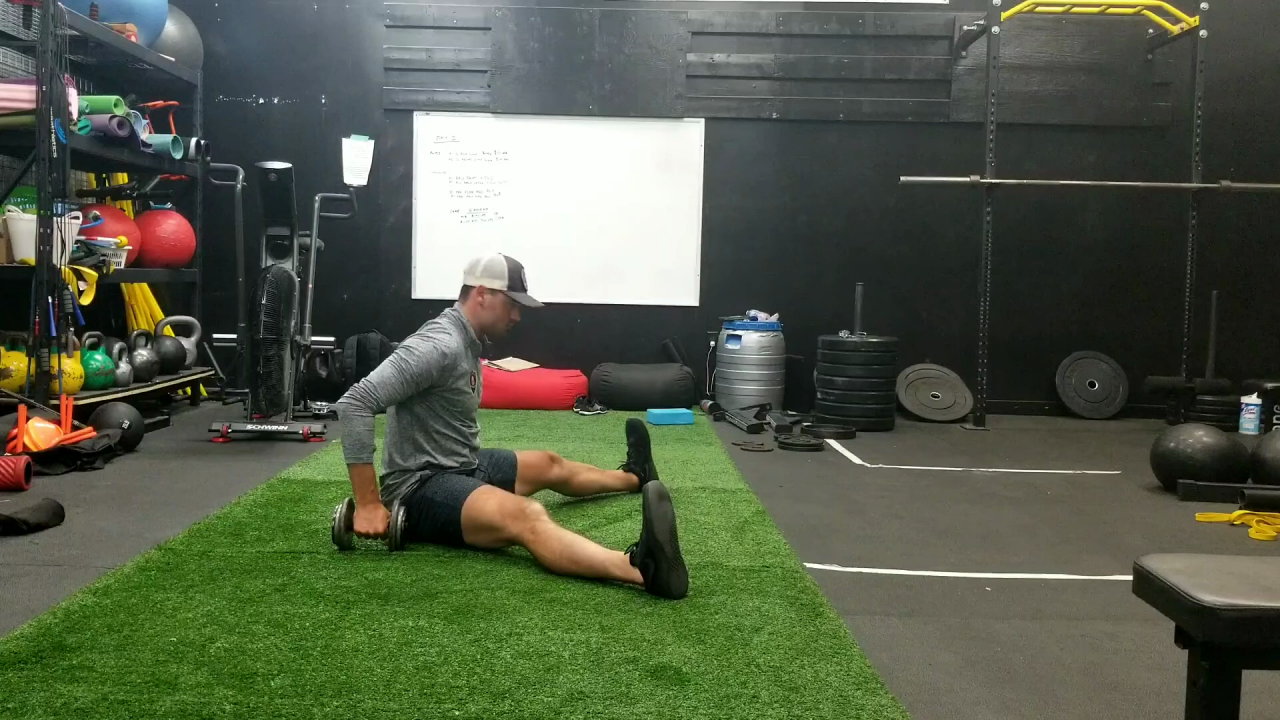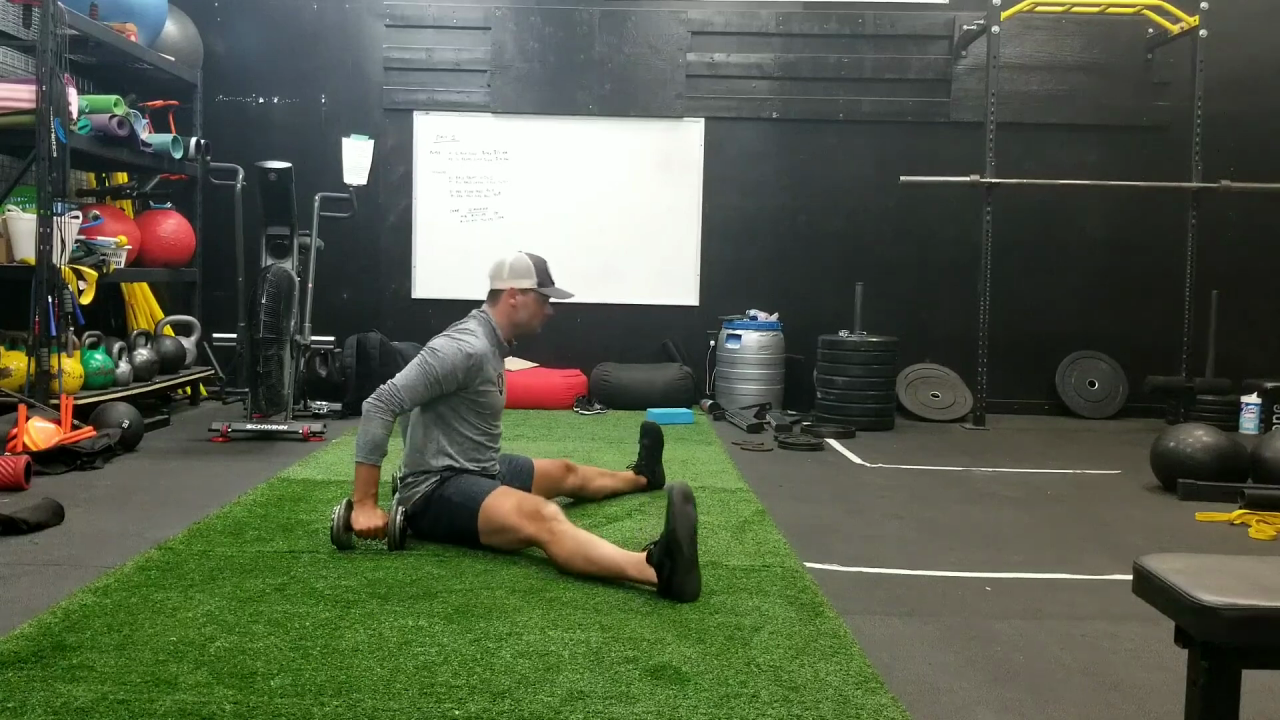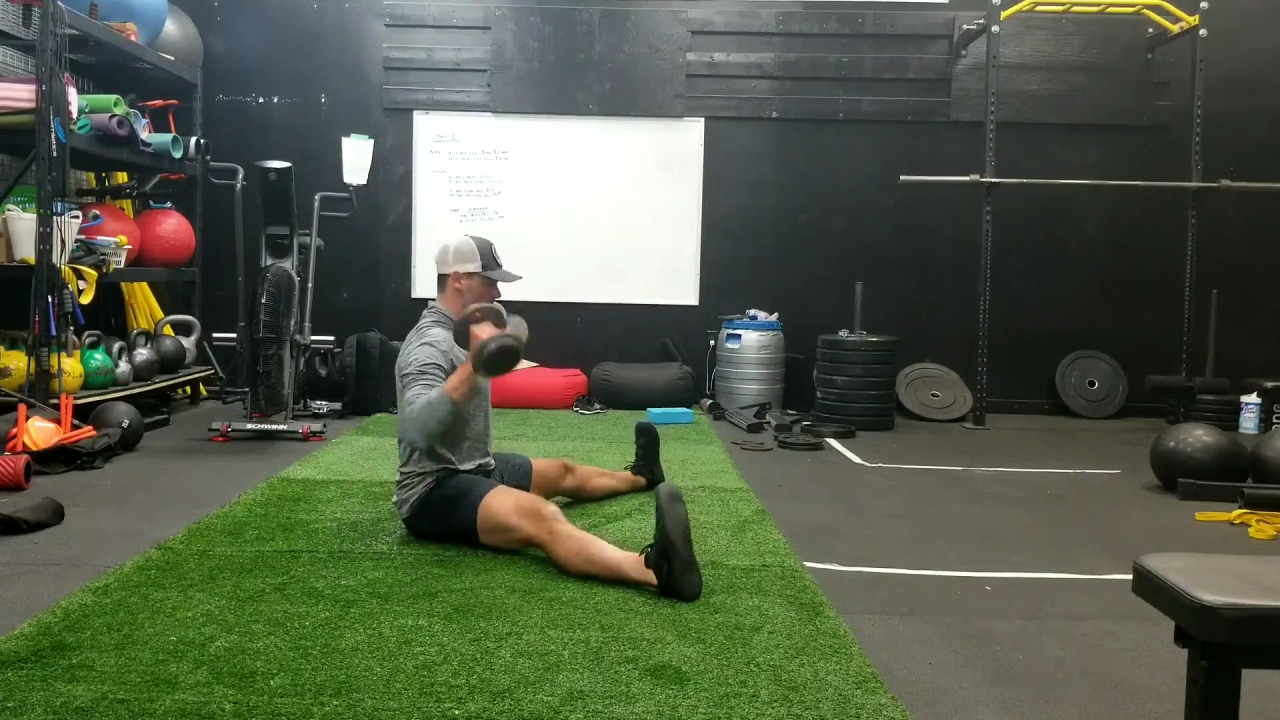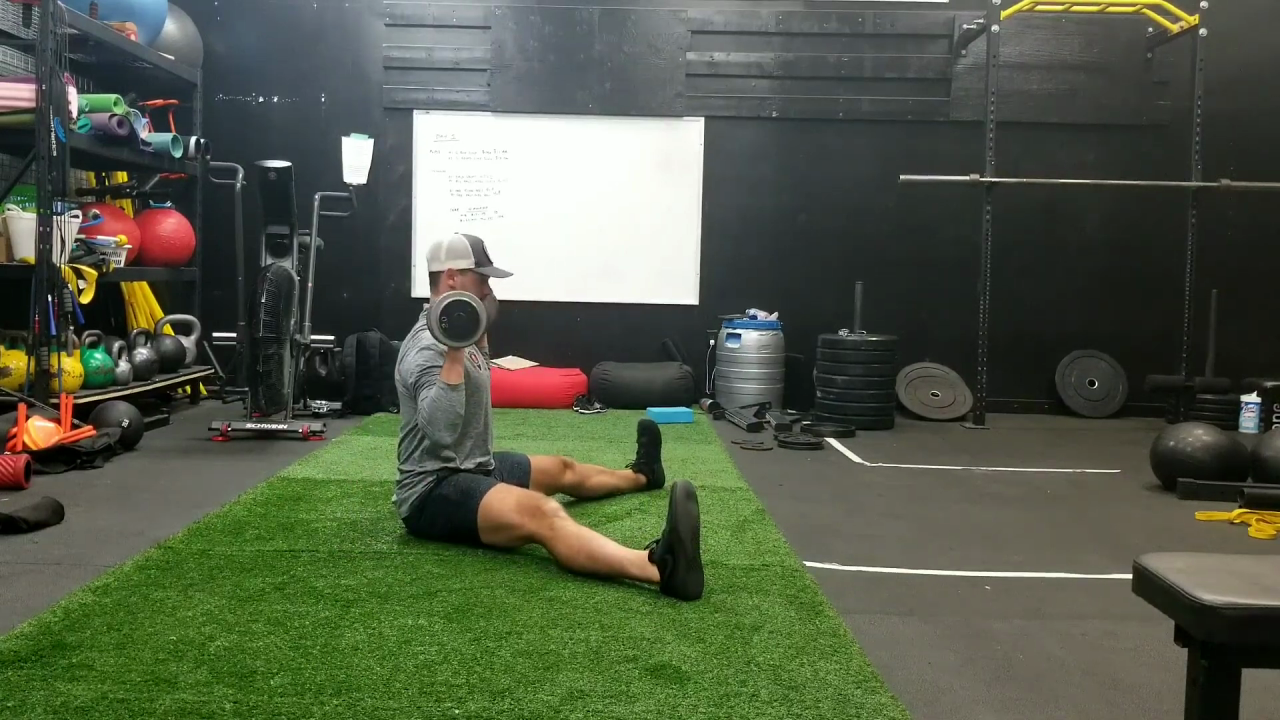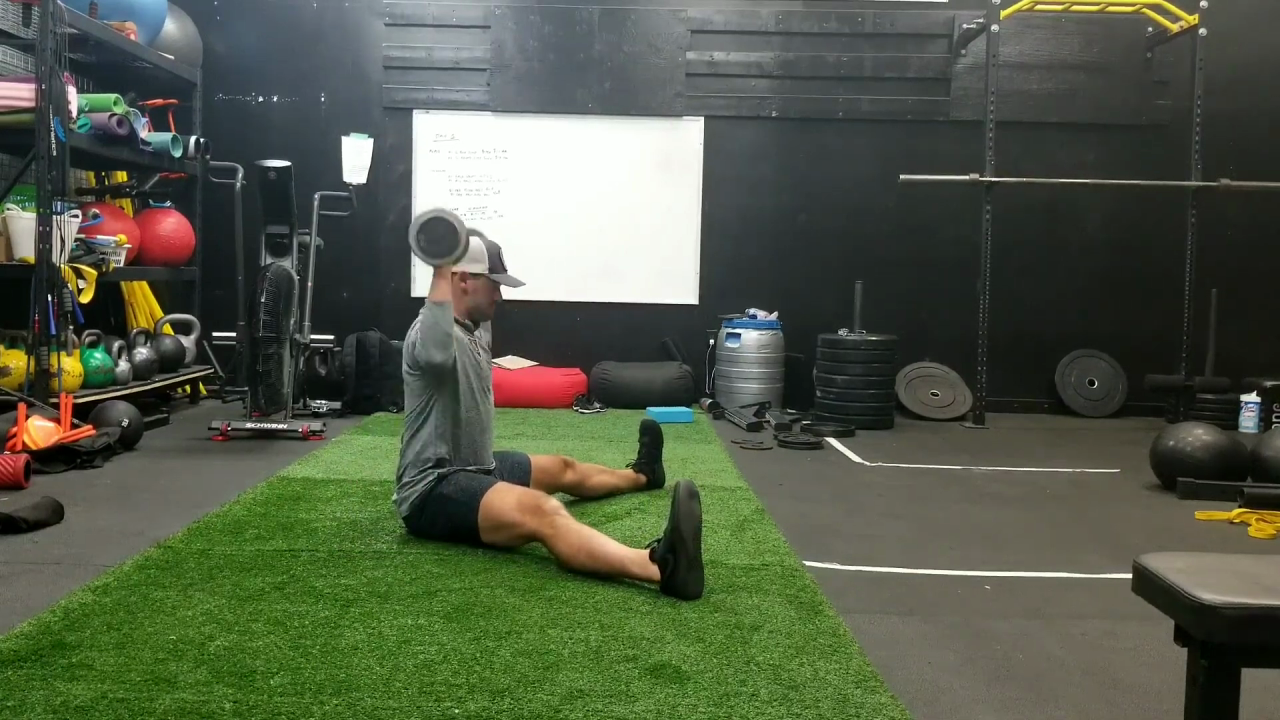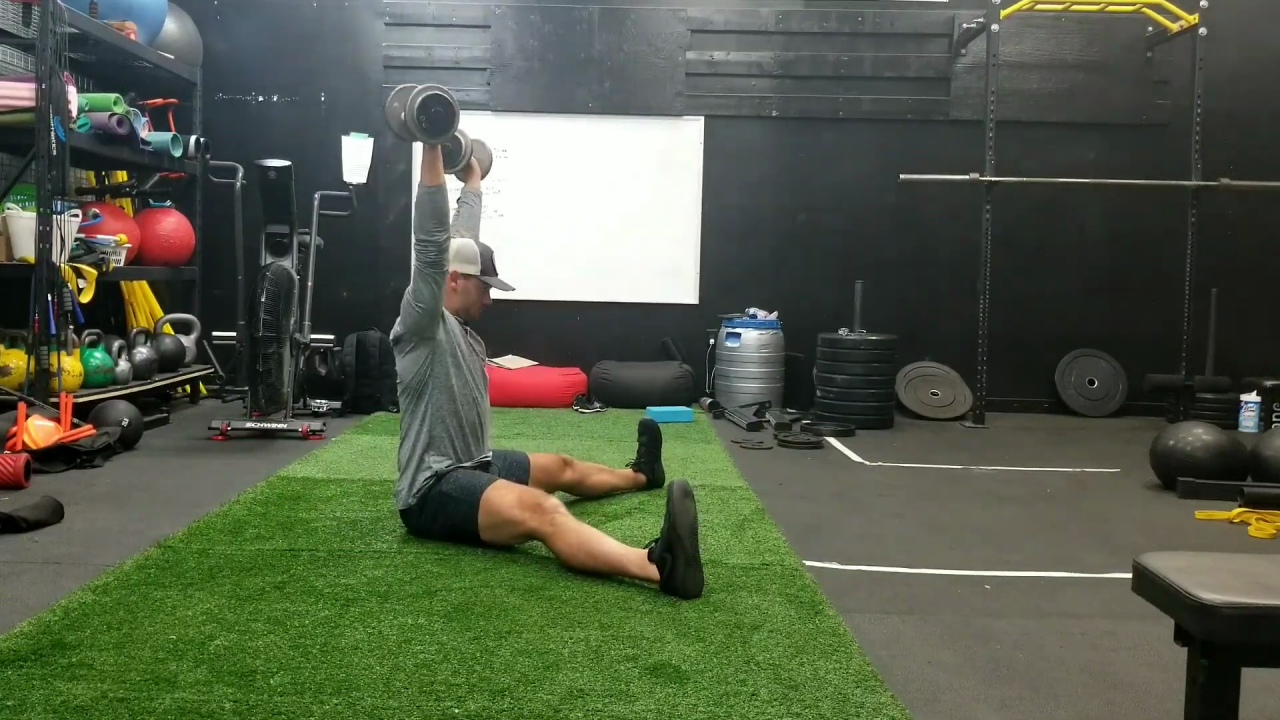
dt=0.7s
person 1, frame 1
left shoulder: (466, 341)
right shoulder: (438, 346)
right elbow: (353, 404)
right wrist: (368, 505)
right hip: (422, 488)
left knee: (548, 464)
right knee: (525, 517)
left ankle: (634, 476)
right ankle: (642, 568)
person 1, frame 2
left shoulder: (489, 343)
right shoulder: (465, 348)
right elbow: (380, 404)
right wrist: (365, 505)
right hip: (438, 492)
left knee: (564, 473)
right knee: (541, 518)
left ankle: (641, 477)
right ankle: (657, 568)
person 1, frame 3
left shoulder: (453, 332)
right shoulder: (430, 345)
right elbow: (418, 429)
right wrist: (471, 362)
right hip: (432, 492)
left knee: (562, 473)
right knee: (541, 519)
left ankle: (640, 477)
right ankle: (656, 570)
person 1, frame 4
right shoulder: (428, 346)
right elbow: (442, 429)
left wrist: (478, 338)
right wrist: (454, 353)
right hip: (432, 491)
left knee: (561, 470)
right knee: (541, 514)
left ankle: (641, 475)
right ankle: (660, 567)
person 1, frame 5
left shoulder: (464, 329)
right shoulder: (429, 333)
right elbow: (437, 355)
left wrist: (470, 249)
right wrist: (442, 269)
left hip: (474, 468)
right hip: (434, 491)
left knee: (563, 469)
right knee: (542, 513)
left ankle: (641, 475)
right ankle: (661, 567)
person 1, frame 6
left shoulder: (452, 323)
right shoulder: (422, 324)
left elbow: (461, 240)
right elbow: (432, 241)
left wrist: (472, 180)
right wrist: (431, 150)
left hip: (471, 466)
right hip: (434, 489)
left knee: (562, 468)
right knee: (540, 511)
left ankle: (641, 474)
